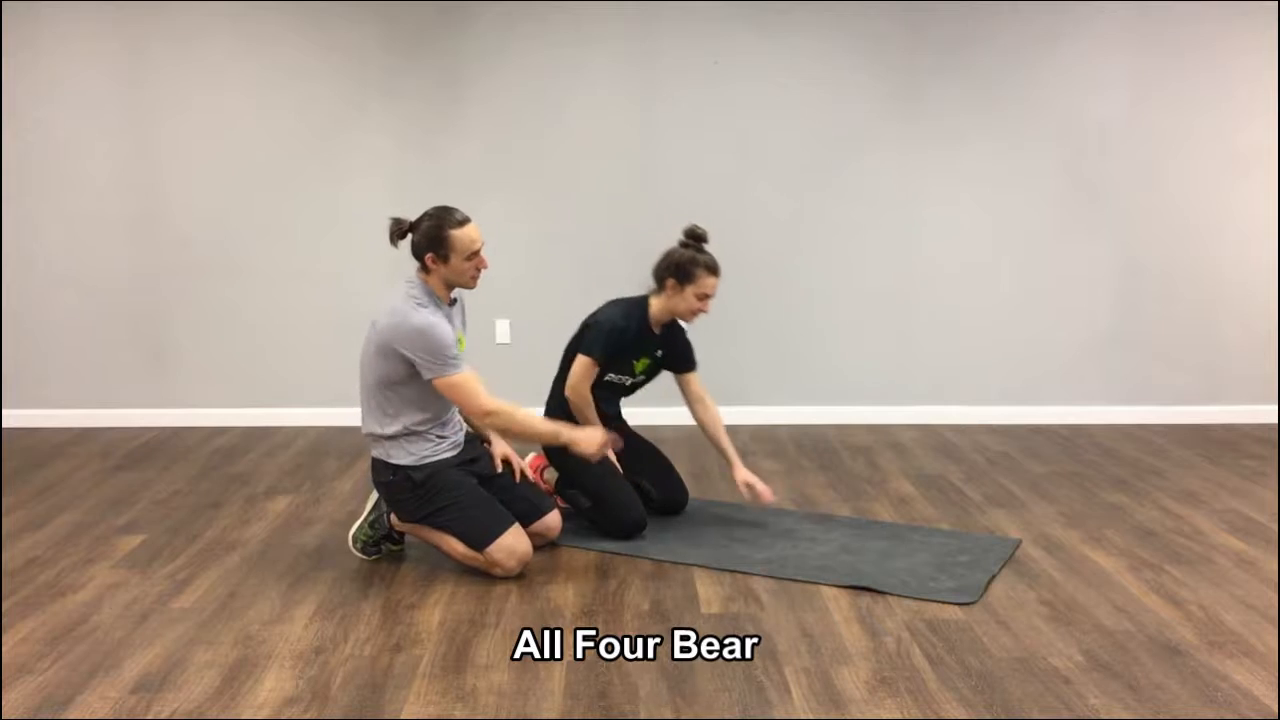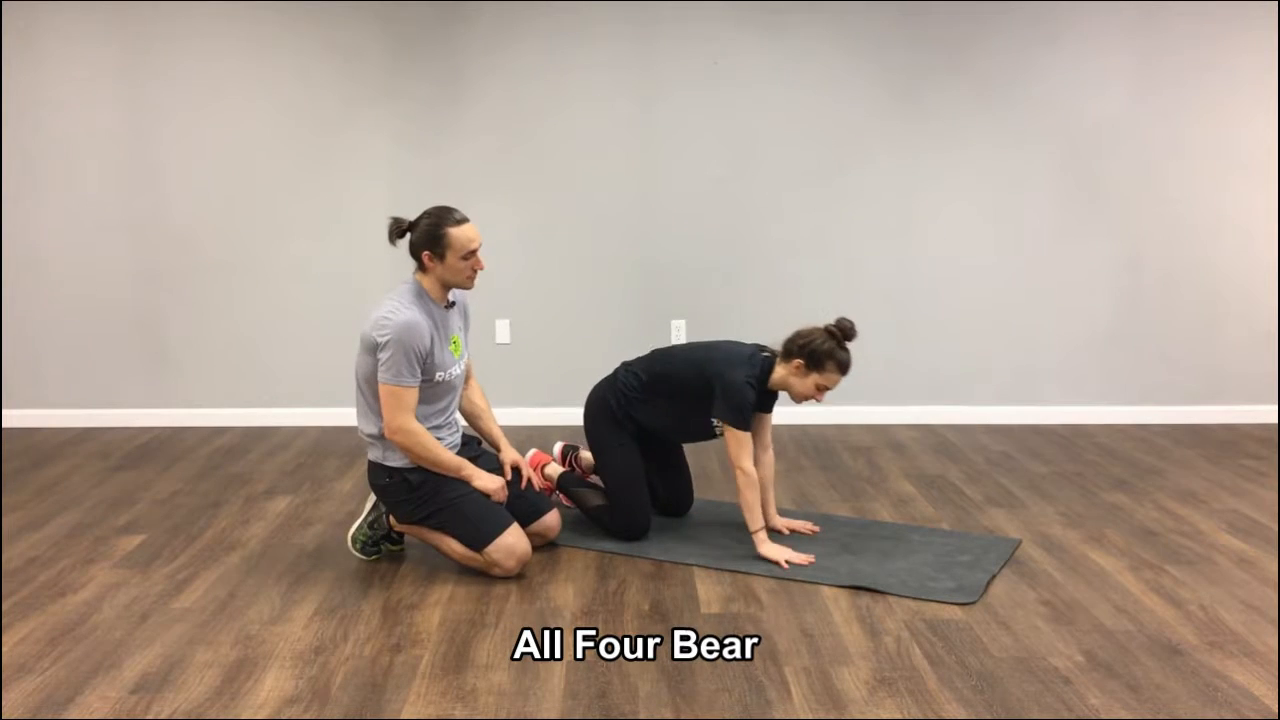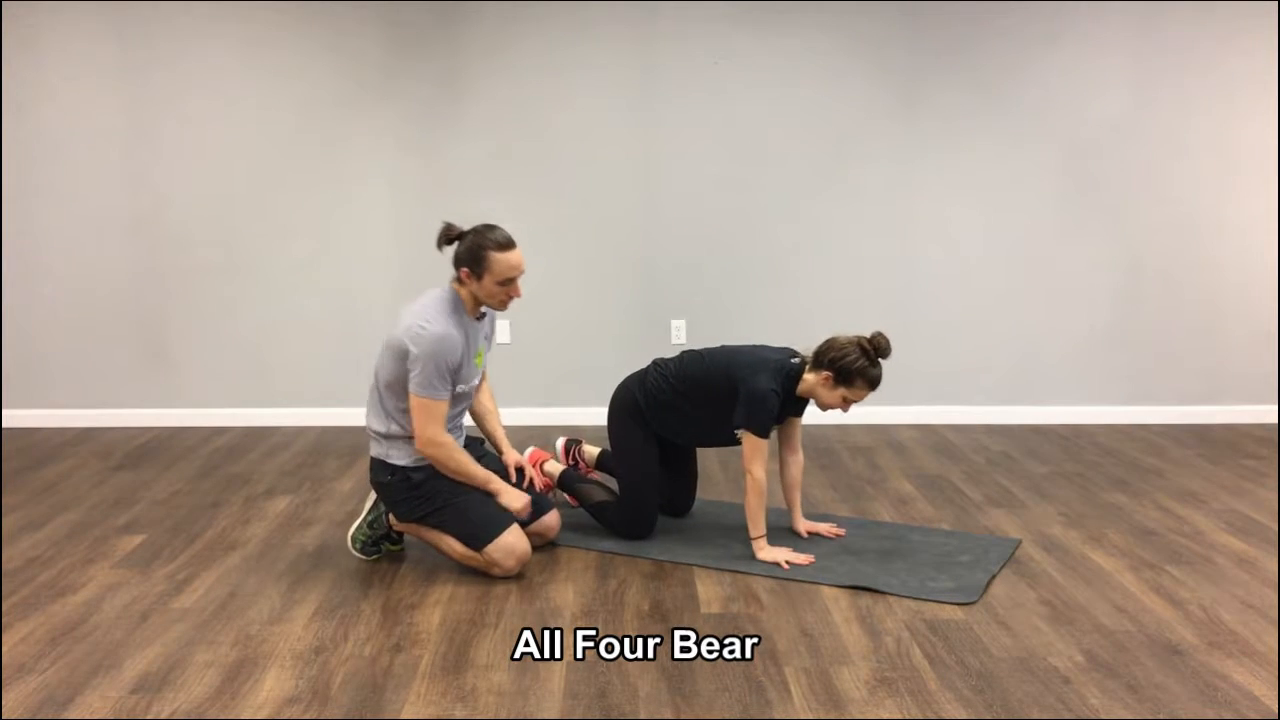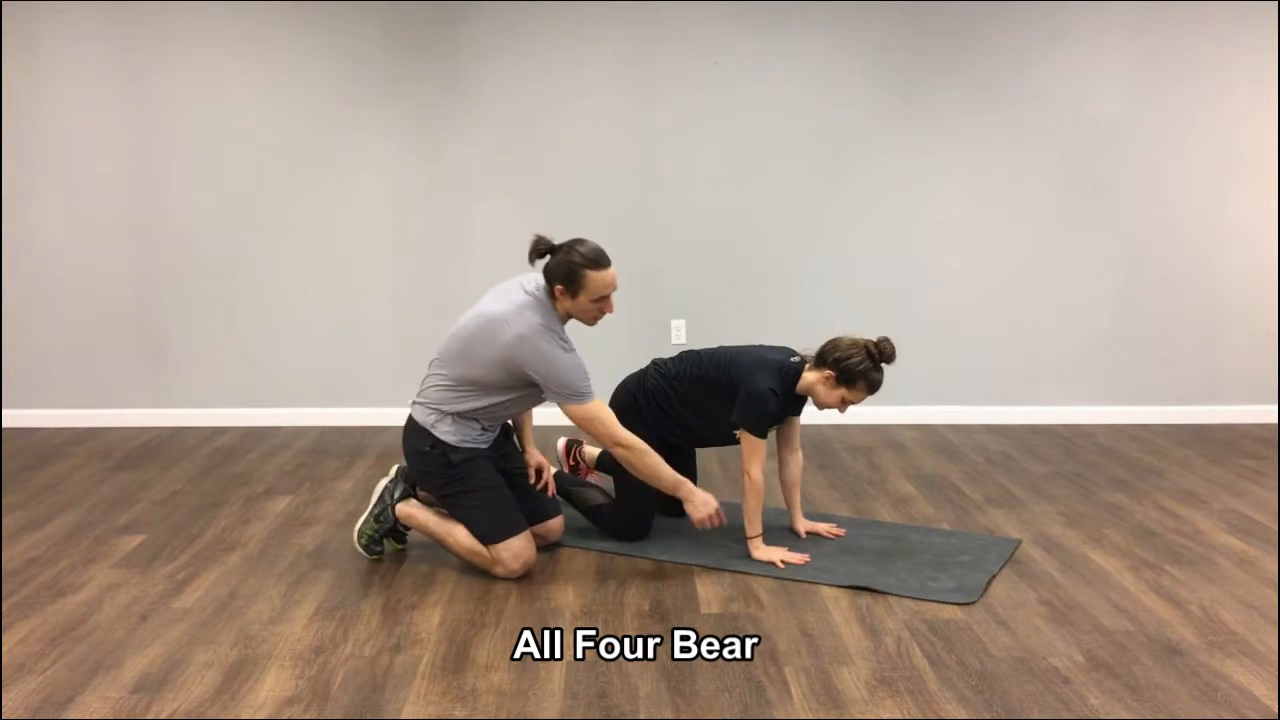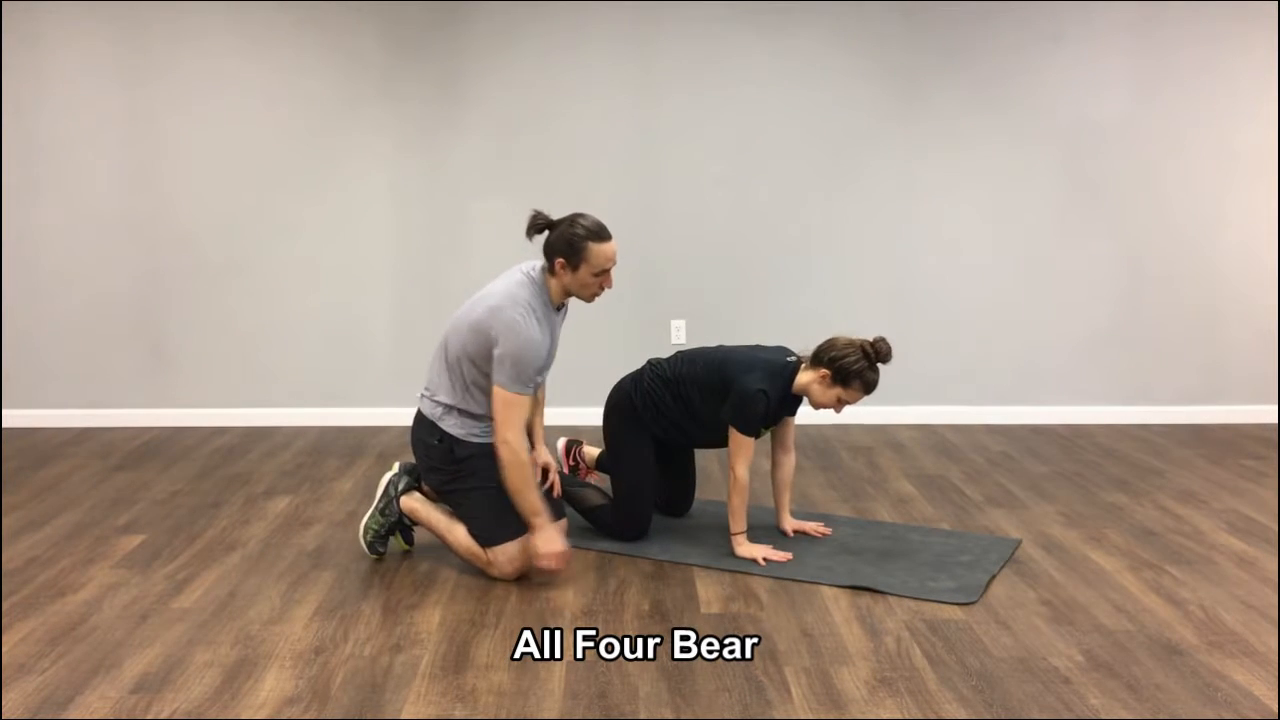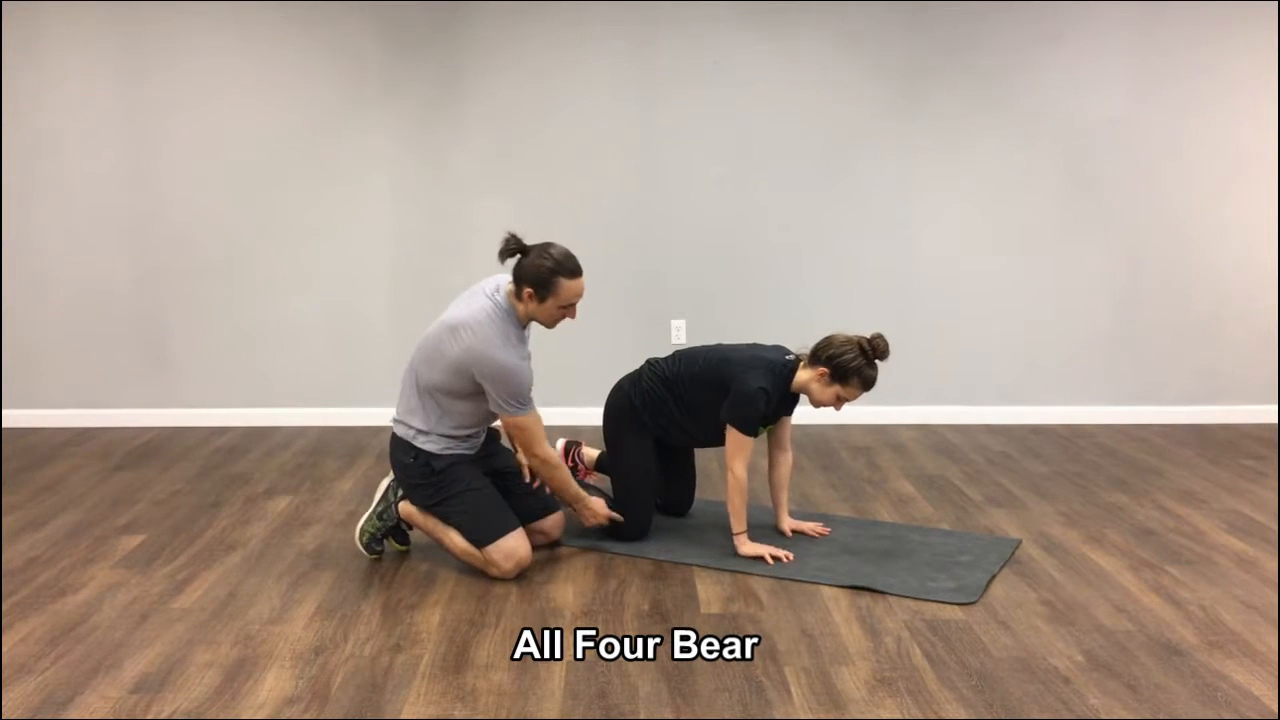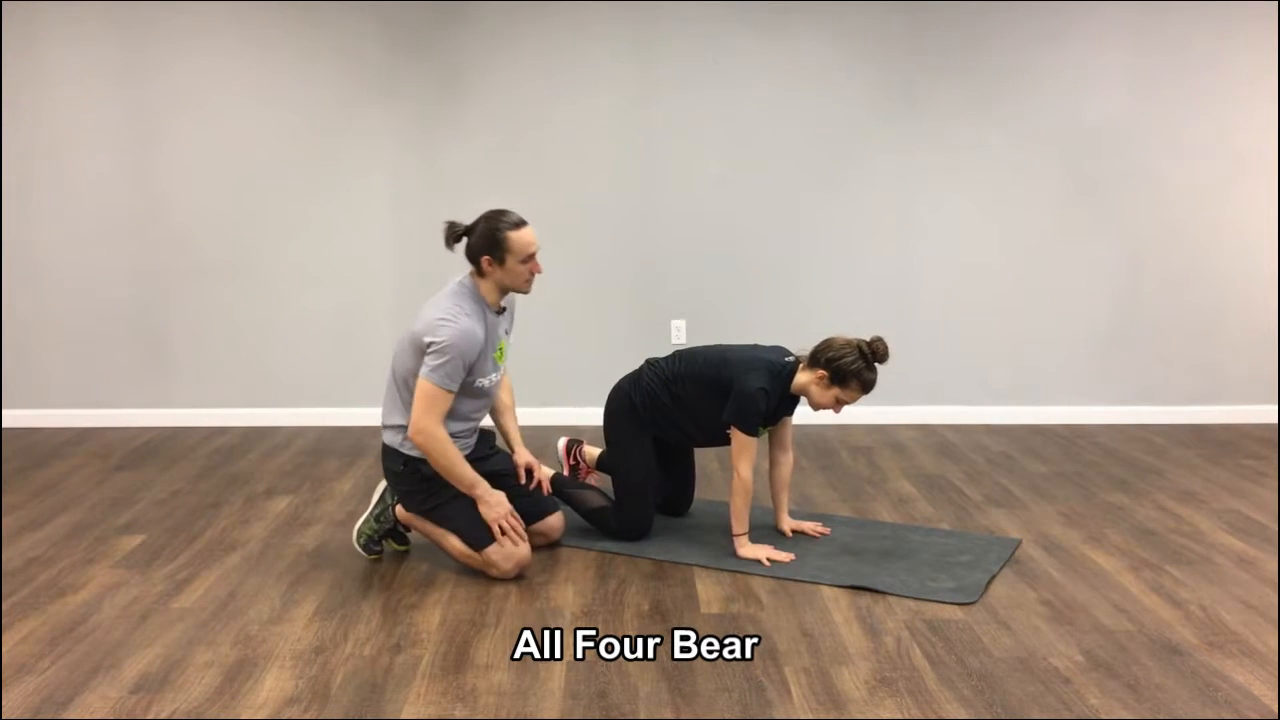
dt=0.7s
person 1, frame 1
left shoulder: (448, 300)
right shoulder: (416, 322)
right elbow: (485, 410)
left wrist: (493, 439)
right wrist: (571, 436)
left hip: (451, 447)
right hip: (414, 466)
left knee: (546, 527)
right knee: (510, 558)
left ankle: (413, 512)
right ankle: (395, 519)
person 1, frame 2
left shoulder: (455, 301)
right shoulder: (403, 324)
right elbow: (400, 429)
left wrist: (502, 445)
right wrist: (472, 475)
left hip: (453, 446)
right hip: (409, 468)
left knee: (547, 525)
right knee: (510, 556)
left ankle: (420, 514)
right ankle: (396, 519)
person 1, frame 3
left shoulder: (481, 309)
right shoulder: (436, 334)
right elbow: (429, 442)
left wrist: (504, 447)
right wrist: (497, 489)
left hip: (452, 447)
right hip: (410, 466)
left knee: (545, 525)
right knee: (510, 555)
left ankle: (417, 510)
right ankle: (397, 517)
person 1, frame 4
left shoulder: (531, 288)
right shoulder: (544, 345)
right elbow: (619, 442)
left wrist: (527, 446)
right wrist: (687, 493)
left hip: (485, 431)
right hip: (443, 442)
left knee: (549, 529)
right knee: (514, 559)
left ankle: (426, 489)
right ankle: (402, 509)
person 1, frame 5
left shoulder: (549, 290)
right shoulder: (522, 324)
right elbow: (509, 441)
left wrist: (540, 445)
right wrist: (538, 525)
left hip: (493, 426)
right hip: (452, 437)
left knee: (554, 530)
right knee: (511, 561)
left ankle: (429, 485)
right ankle: (406, 502)
person 1, frame 6
left shoulder: (502, 290)
right shoulder: (499, 353)
right elbow: (538, 452)
left wrist: (519, 447)
right wrist: (583, 504)
left hip: (472, 439)
right hip: (430, 454)
left knee: (548, 527)
right knee: (511, 558)
left ankle: (429, 502)
right ankle: (404, 507)
person 1, frame 7
left shoulder: (501, 301)
right shoulder: (459, 327)
right elbow: (424, 431)
left wrist: (518, 447)
right wrist: (483, 494)
left hip: (469, 443)
right hip: (419, 459)
left knee: (550, 526)
right knee: (511, 558)
left ankle: (428, 508)
right ankle: (402, 511)
person 2, frame 1
left shoulder: (673, 336)
right shoulder: (615, 322)
left elbow: (701, 403)
right elbow: (574, 391)
left wrist: (736, 465)
left hip: (607, 423)
left knee: (672, 499)
right knee: (625, 520)
left ankle: (588, 475)
right ankle: (552, 479)
person 2, frame 2
left shoulder: (766, 374)
right shoulder: (739, 380)
left elbow: (764, 449)
right elbow: (744, 468)
left wrist: (773, 515)
right wrist: (761, 541)
left hip: (648, 420)
right hip: (612, 413)
left knee: (678, 504)
right knee: (633, 525)
left ankle: (579, 460)
right ankle: (549, 471)
person 2, frame 3
left shoulder: (796, 378)
right shoulder: (764, 386)
left elbow: (791, 453)
right elbow: (755, 472)
left wrist: (797, 518)
right wrist: (760, 545)
left hip: (669, 415)
right hip: (637, 408)
left knee: (677, 505)
right knee: (635, 524)
left ankle: (580, 453)
right ankle: (549, 470)
person 2, frame 4
left shoulder: (795, 375)
right shoulder: (764, 386)
left elbow: (790, 452)
right elbow: (752, 471)
left wrist: (798, 517)
right wrist: (756, 545)
left hip: (668, 415)
right hip: (637, 408)
left knee: (675, 506)
right knee: (632, 526)
left ankle: (581, 455)
right ankle: (549, 479)
person 2, frame 5
left shoulder: (792, 375)
right shoulder: (756, 387)
left elbow: (784, 452)
right elbow: (738, 470)
left wrist: (785, 517)
right wrist: (740, 541)
left hip: (666, 417)
right hip: (633, 409)
left knee: (676, 505)
right knee: (630, 526)
left ankle: (583, 456)
person 2, frame 6
left shoulder: (789, 374)
right shoulder: (756, 385)
left elbow: (781, 452)
right elbow: (735, 468)
left wrist: (783, 517)
right wrist: (742, 540)
left hip: (666, 416)
right hip: (633, 410)
left knee: (677, 505)
right knee: (632, 526)
left ankle: (583, 457)
person 2, frame 7
left shoulder: (790, 376)
right shoulder: (757, 386)
left elbow: (782, 453)
right elbow: (742, 470)
left wrist: (783, 517)
right wrist: (742, 542)
left hip: (666, 416)
right hip: (633, 408)
left knee: (676, 505)
right knee: (632, 525)
left ankle: (583, 455)
right ankle: (546, 480)
